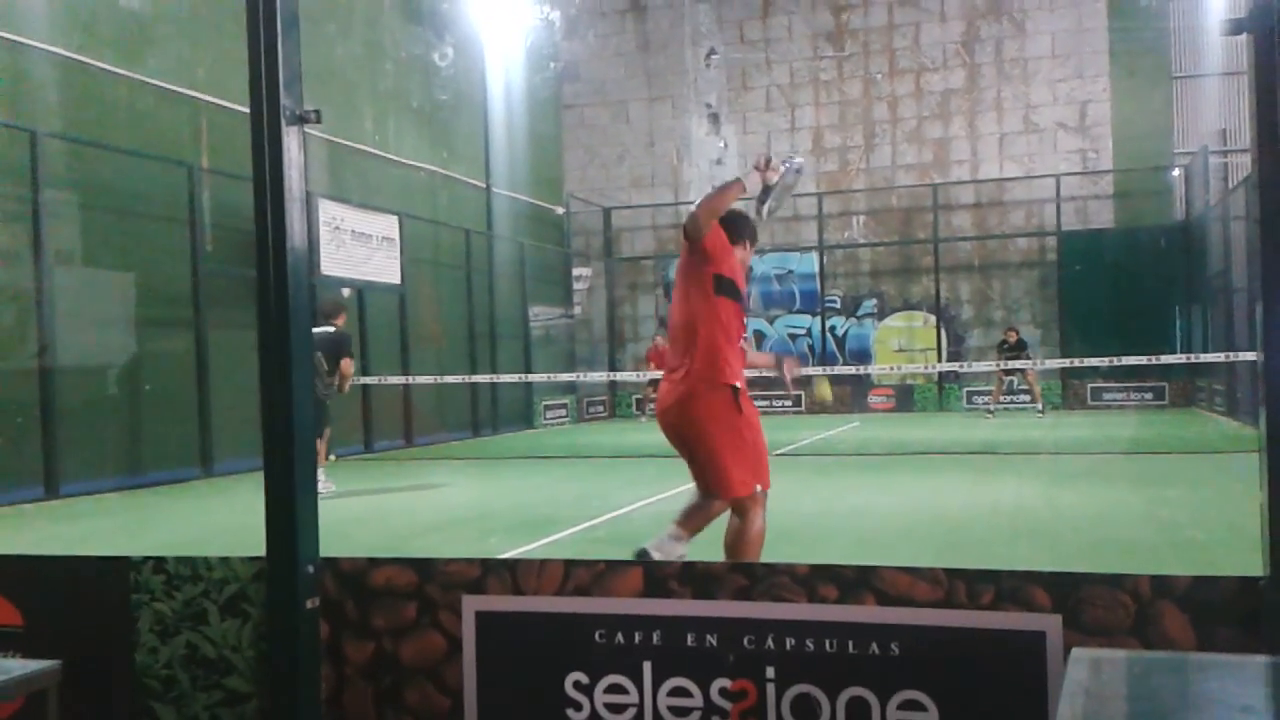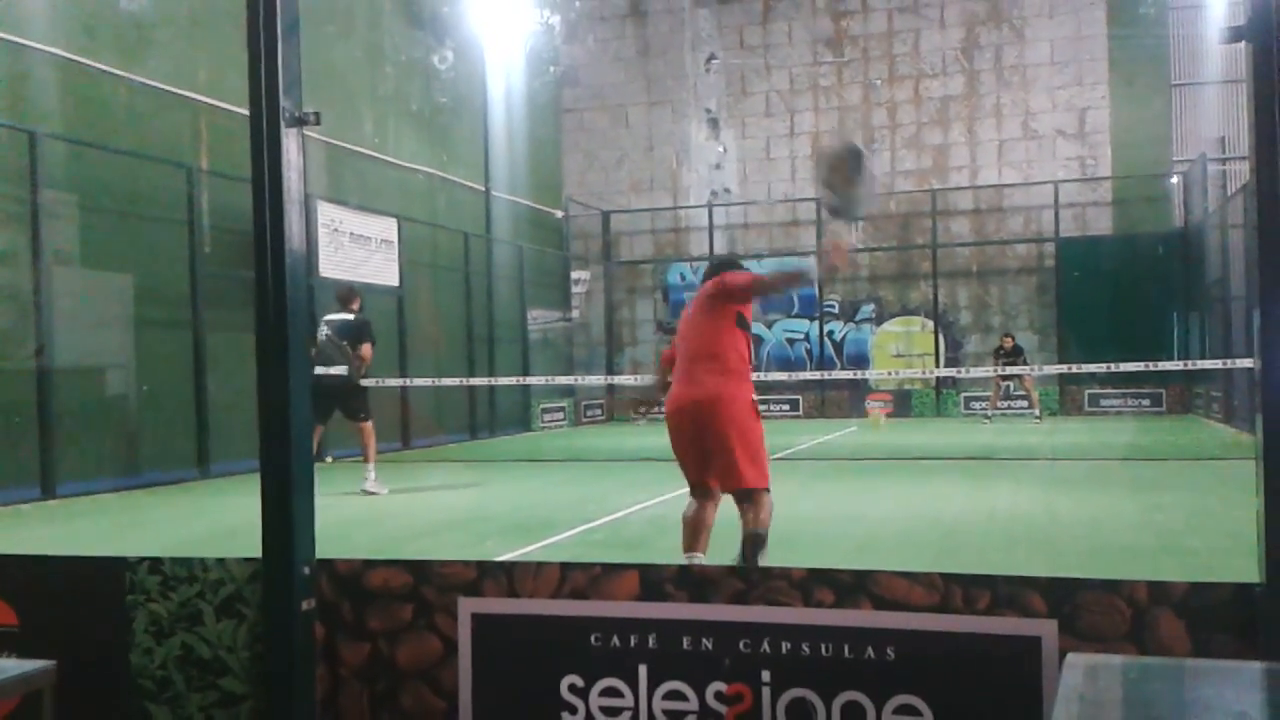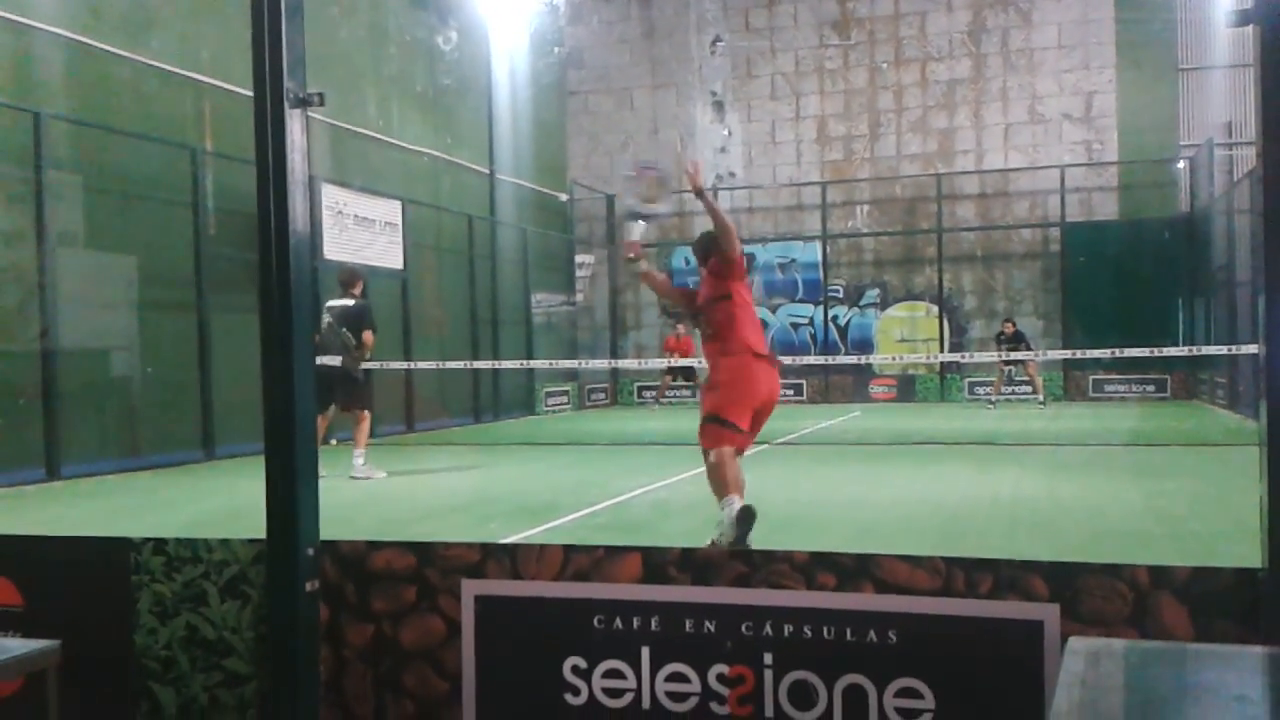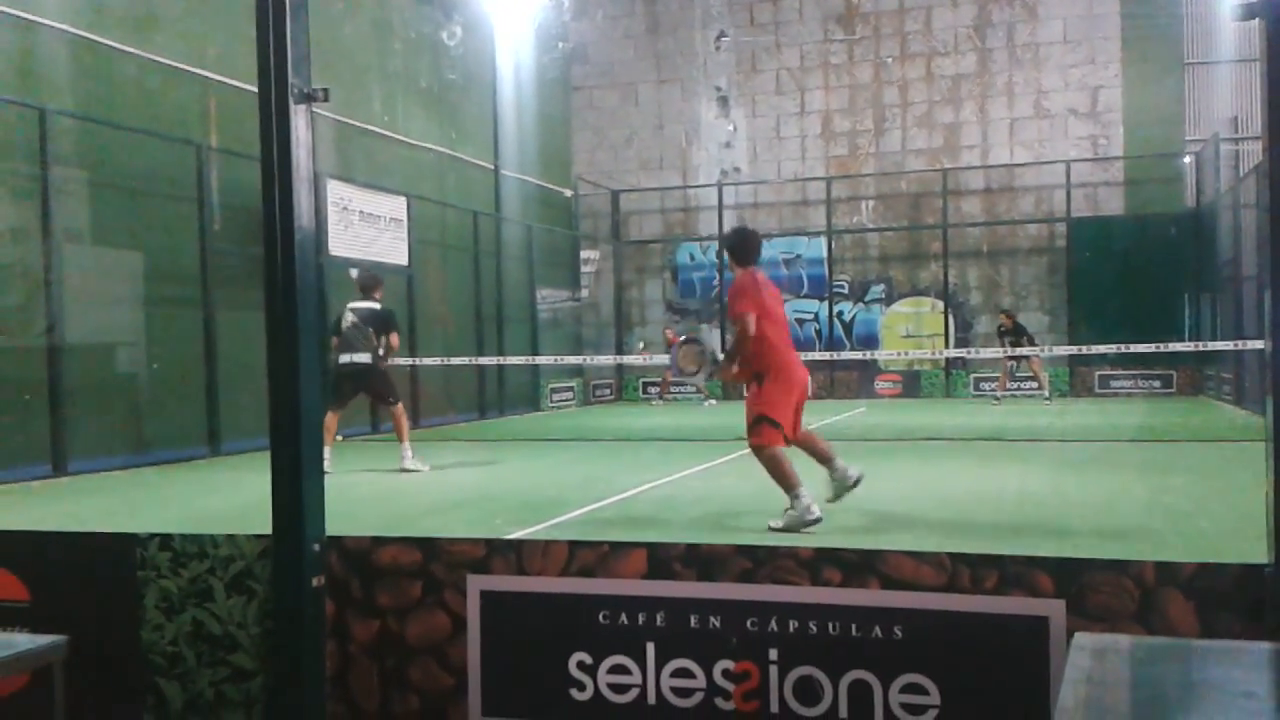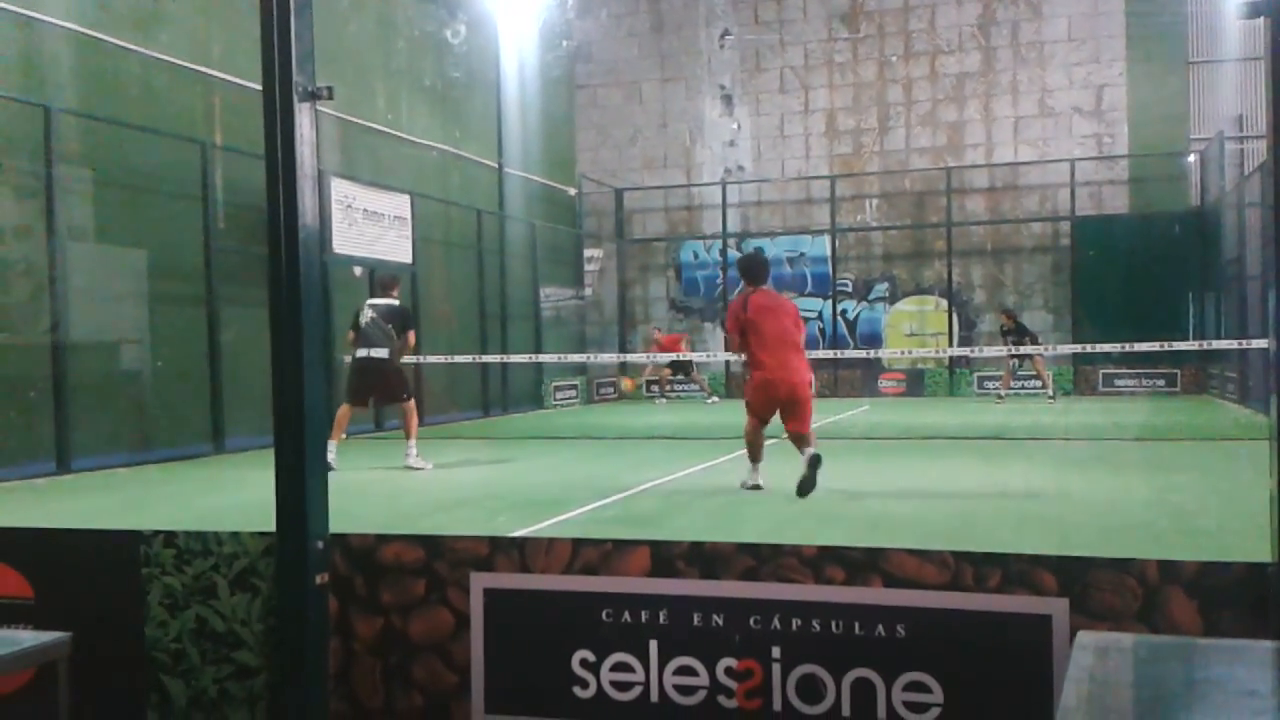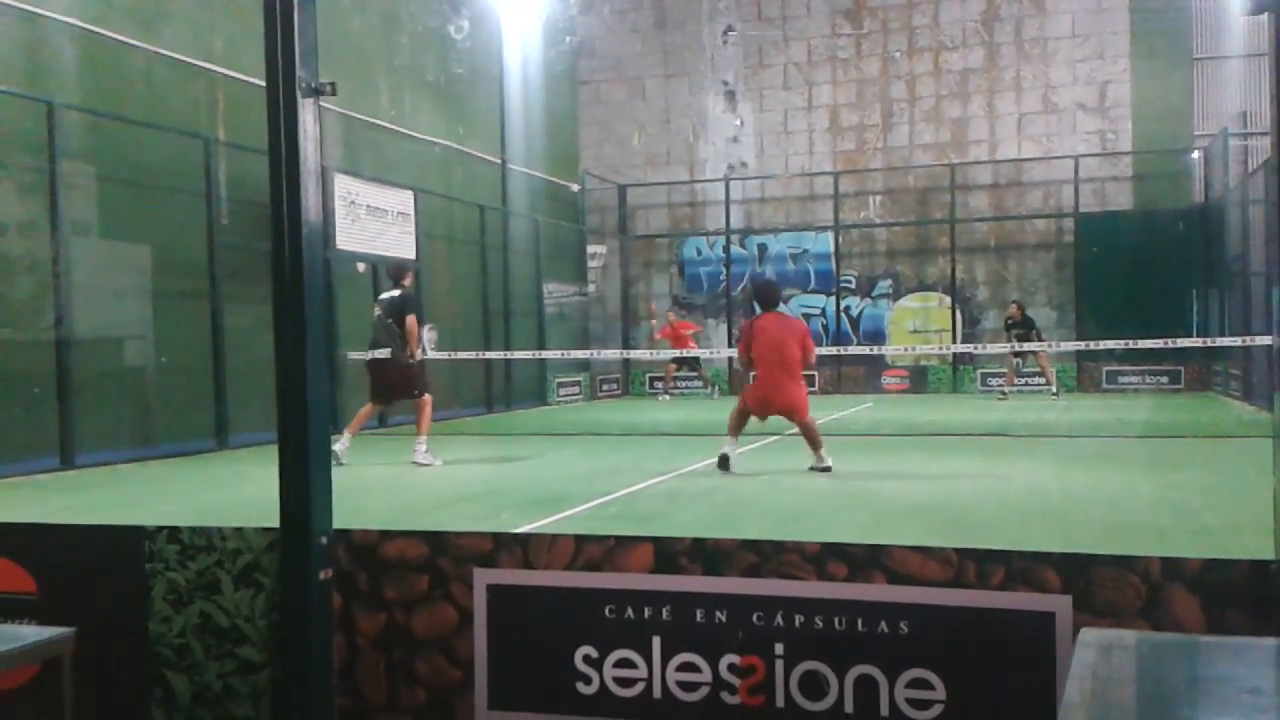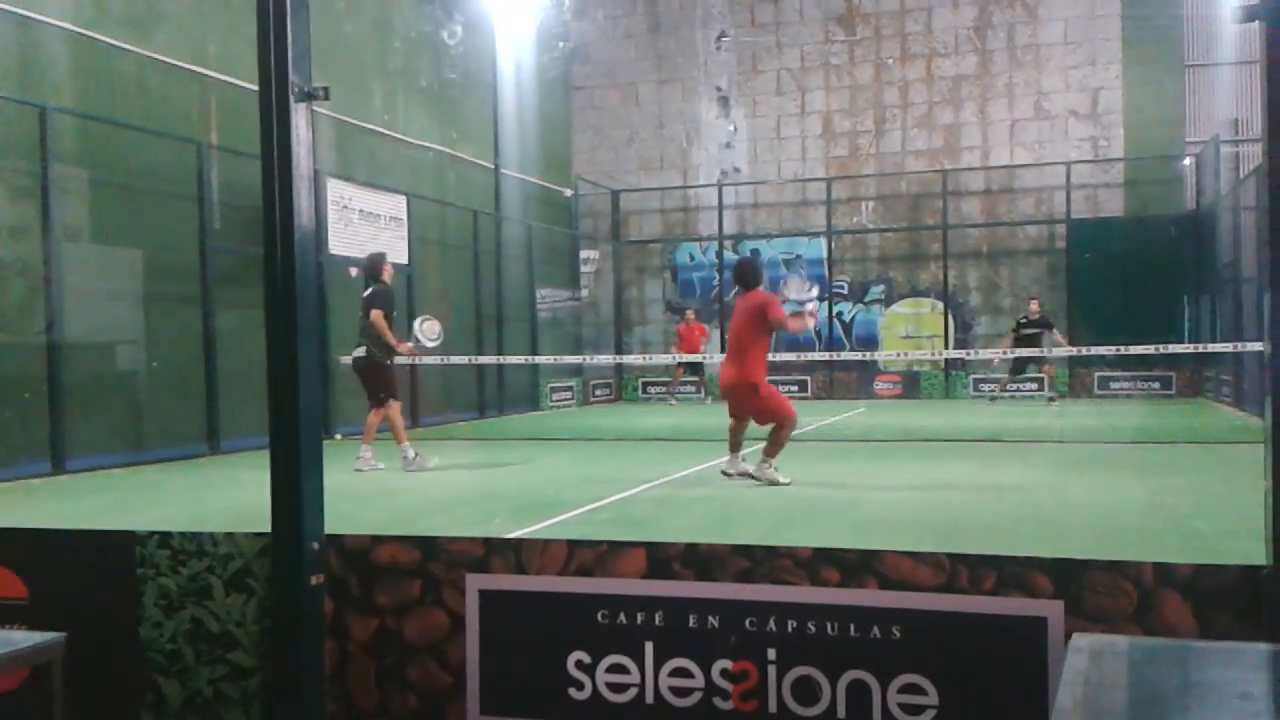
dt=0.4s
person 1, frame 1
left shoulder: (707, 277)
right shoulder: (706, 253)
left elbow: (731, 348)
right elbow: (699, 215)
left wrist: (775, 362)
right wrist: (749, 179)
left hip: (674, 399)
right hip: (712, 393)
left knee: (719, 490)
right knee: (749, 503)
left ankle: (661, 551)
person 1, frame 2
left shoulder: (693, 312)
right shoulder: (726, 286)
left elbow: (672, 367)
right elbow: (761, 284)
right wrist: (810, 273)
left hip: (682, 403)
right hip: (723, 398)
left knee: (703, 495)
right knee: (753, 495)
right ankle: (752, 538)
person 1, frame 3
left shoulder: (726, 270)
right shoulder: (704, 292)
left elbow: (729, 236)
right elbow: (674, 294)
left wrist: (701, 193)
right wrist: (641, 264)
left hip: (737, 371)
right hip: (763, 379)
left knee: (718, 450)
right knee: (728, 452)
left ankle: (735, 511)
right ankle: (734, 526)
person 1, frame 4
left shoulder: (742, 286)
right shoulder: (765, 285)
left elbow: (746, 331)
left wrist: (729, 360)
right wrist: (744, 365)
left hip: (774, 374)
right hip: (792, 370)
left knee: (763, 444)
right knee: (794, 431)
left ankle: (802, 505)
right ankle: (842, 472)
person 1, frame 5
left shoulder: (739, 305)
right shoulder: (788, 303)
left elbow: (735, 346)
right elbow: (800, 341)
left hip: (766, 378)
right hip: (800, 376)
left knee: (755, 423)
right knee: (800, 429)
left ankle: (754, 475)
right ankle: (809, 456)
person 1, frame 6
left shoulder: (751, 326)
right shoulder: (799, 326)
left elbow: (744, 364)
right elbow: (810, 361)
left hip: (762, 392)
right hip: (794, 395)
left knee: (741, 409)
right knee: (804, 418)
left ankle: (728, 451)
right ankle: (822, 459)
person 1, frame 7
left shoulder: (742, 303)
right shoulder: (766, 299)
right elbow: (785, 325)
left wrist: (800, 317)
right wrist: (808, 322)
left hip: (729, 377)
right hip: (747, 379)
left knee: (741, 416)
right knee: (788, 420)
left ankle: (733, 462)
right ankle: (765, 467)
person 2, frame 1
left shoulder: (312, 334)
right shoulder: (341, 335)
left elbow: (312, 365)
right elbow: (345, 367)
right wrist: (343, 384)
right hip: (314, 391)
left knee: (323, 431)
right knee: (312, 439)
left ankle: (319, 479)
person 2, frame 2
left shoulder: (324, 321)
right shoulder: (361, 322)
left elbow: (313, 352)
right elbow: (366, 353)
right wrist: (360, 368)
left hip: (319, 377)
right hip: (344, 378)
left knee: (315, 428)
right knee: (366, 426)
right ankle: (370, 479)
person 2, frame 3
left shoulder: (327, 306)
right shoulder: (362, 307)
left elbow: (318, 339)
right elbow: (367, 339)
right wrist: (364, 354)
left hip: (322, 366)
right hip: (345, 367)
left knee: (323, 415)
right knee: (363, 416)
right ankle: (359, 463)
person 2, frame 4
left shoulder: (346, 310)
right shoulder: (385, 312)
left elbow: (334, 343)
right elbow: (394, 343)
right wrist: (382, 356)
left hip: (343, 365)
right hip: (368, 365)
left knee: (334, 410)
right knee: (397, 409)
left ankle: (324, 458)
right ankle: (407, 457)
person 2, frame 5
left shoulder: (364, 307)
right shoulder: (402, 310)
left elbow: (350, 338)
right elbow: (411, 342)
left hip: (361, 359)
right hip: (385, 360)
left knee: (347, 405)
right knee: (409, 406)
left ankle: (330, 452)
right ankle: (412, 455)
person 2, frame 6
left shoulder: (382, 298)
right shoulder: (408, 297)
right elbow: (411, 324)
right wrist: (415, 351)
left hip: (374, 357)
right hip: (395, 358)
left knee: (374, 404)
right knee: (424, 400)
left ankle: (342, 445)
right ankle: (421, 451)
person 2, frame 7
left shoulder: (370, 292)
right shoulder: (383, 291)
right elbow: (376, 318)
left wrist: (394, 345)
right wrist: (396, 344)
left hip: (364, 356)
right hip: (375, 356)
left knee: (379, 406)
right knee: (391, 404)
left ankle: (365, 457)
right ankle: (409, 456)
